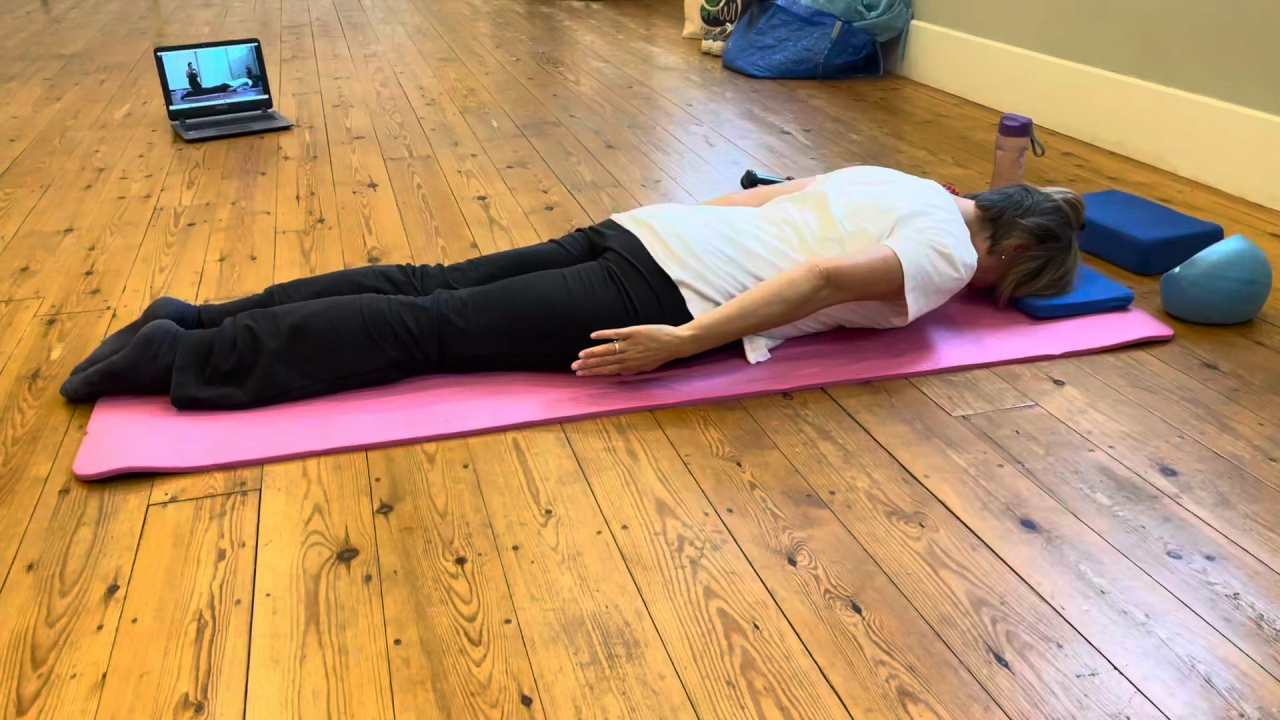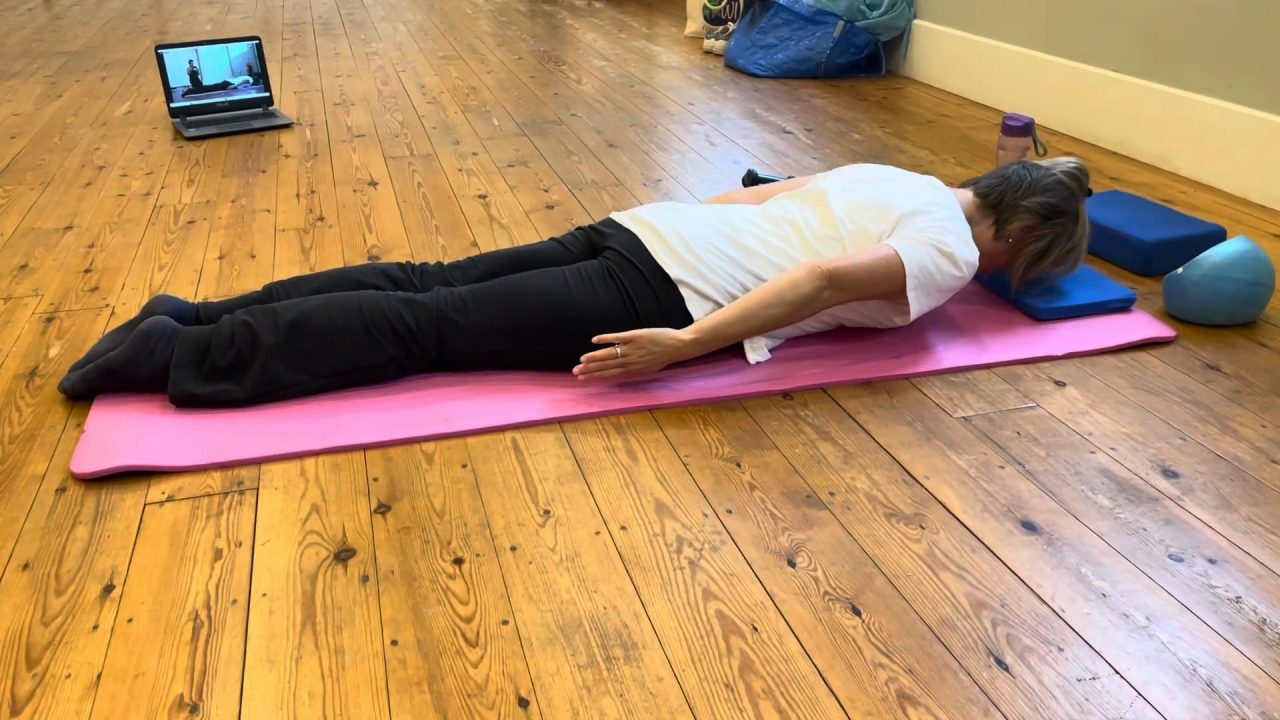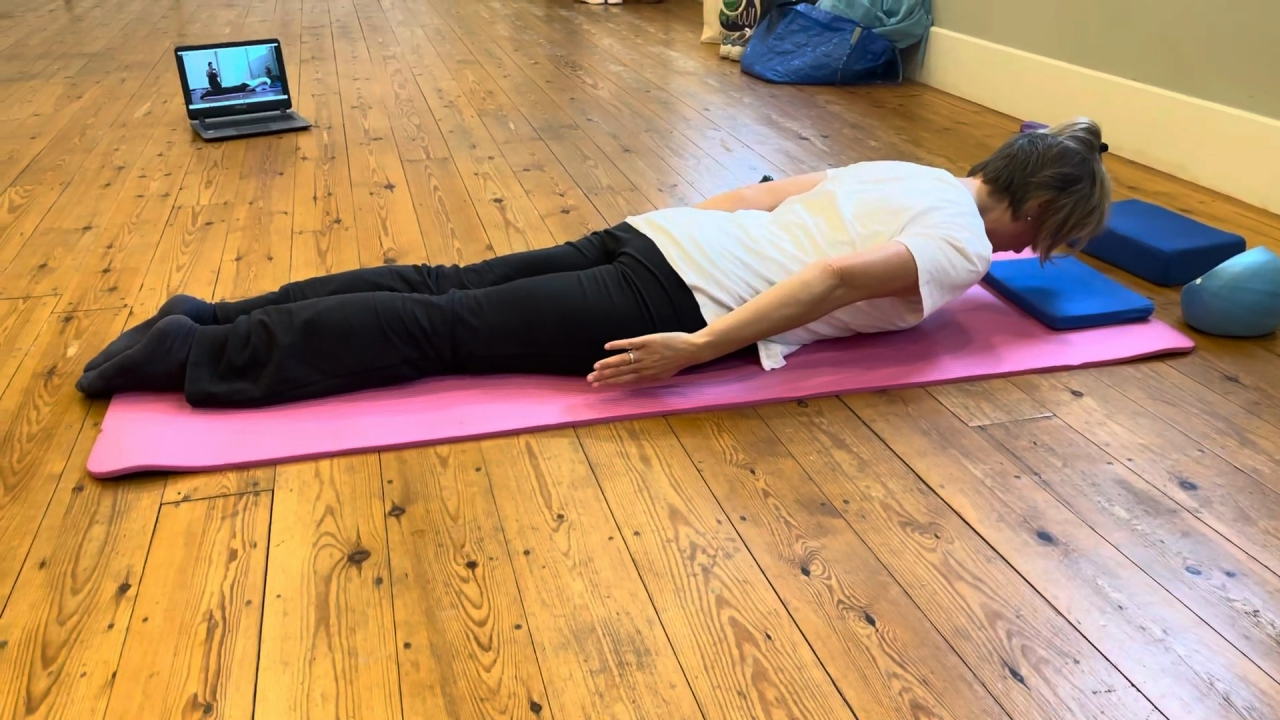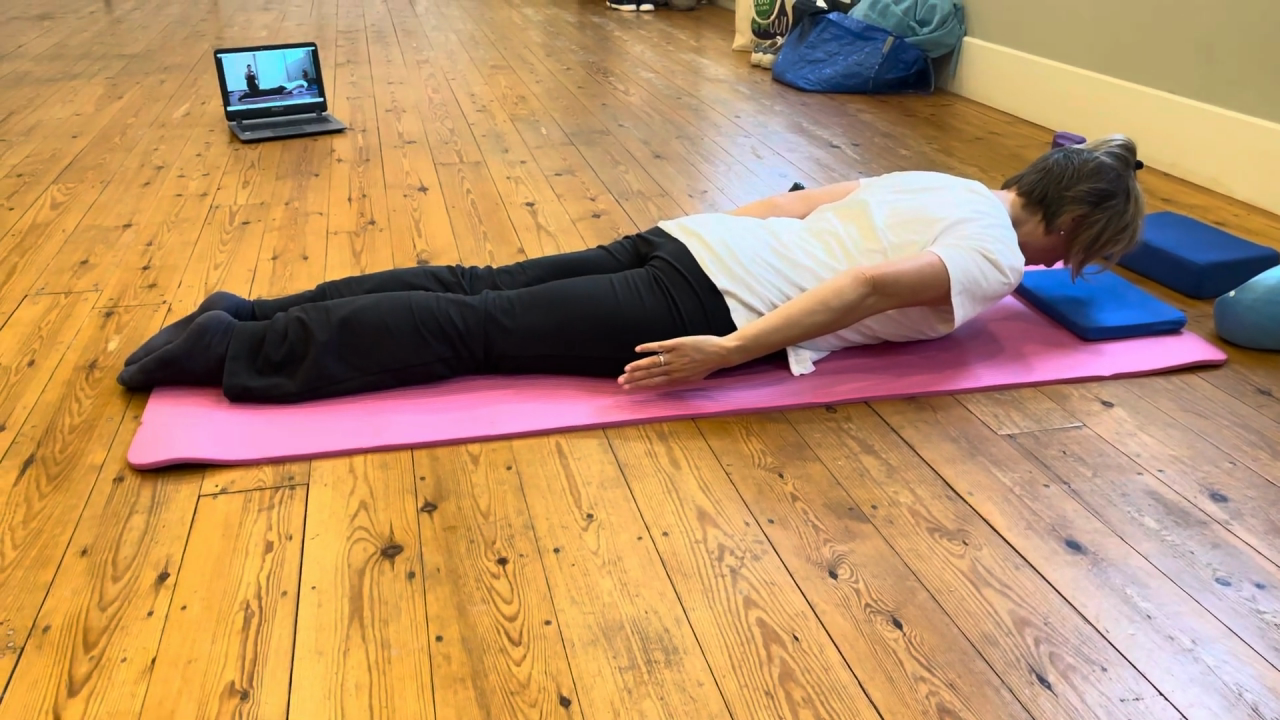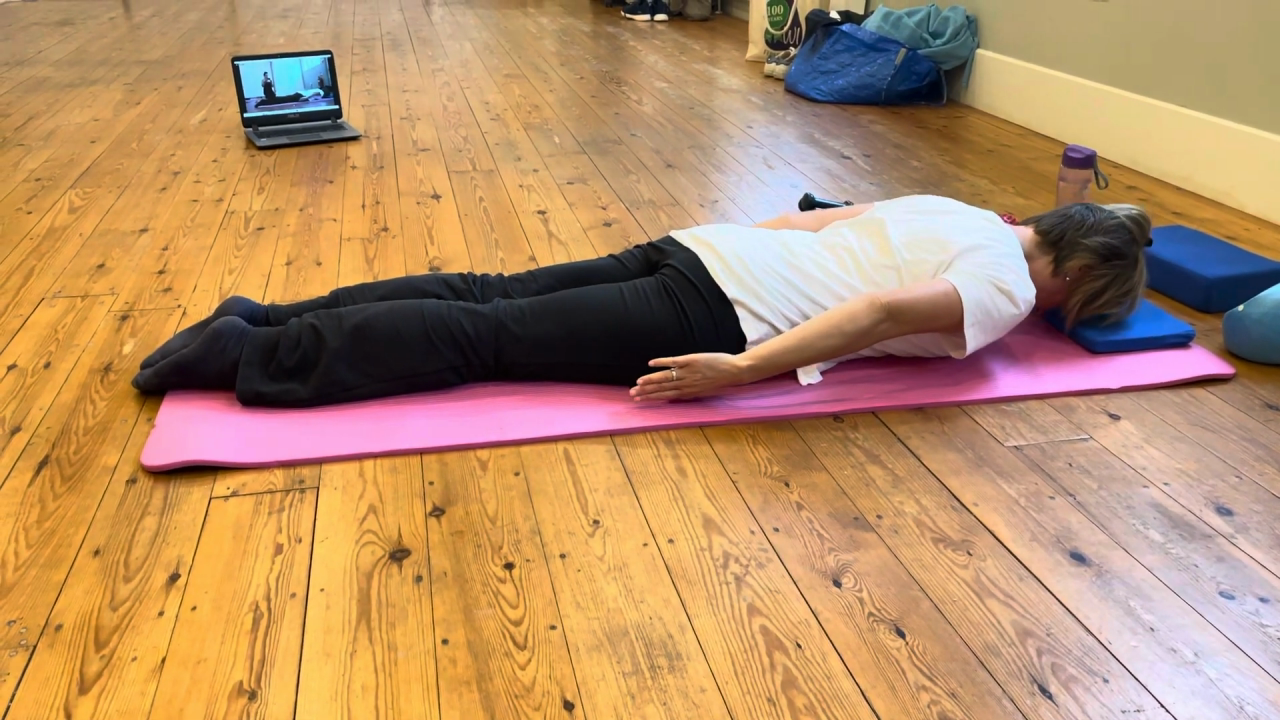
dt=1s
person 1, frame 1
left shoulder: (898, 184)
right shoulder: (946, 253)
right elbow: (826, 278)
right wrist: (682, 341)
left hip: (646, 230)
right hip: (676, 289)
left knee: (432, 289)
right knee: (435, 332)
left ankle: (191, 320)
right ankle: (181, 359)
person 1, frame 2
left shoulder: (896, 178)
right shoulder: (950, 249)
right elbow: (828, 279)
right wrist: (685, 343)
left hip: (648, 229)
right hip: (670, 293)
left knee: (433, 288)
right knee: (432, 331)
left ankle: (190, 316)
right ankle: (179, 357)
person 1, frame 3
left shoulder: (907, 173)
right shoulder: (962, 244)
right elbow: (843, 276)
right wrist: (697, 346)
left hip: (658, 235)
right hip: (685, 299)
left knee: (443, 291)
right knee: (447, 331)
left ankle: (207, 317)
right ankle: (196, 355)
person 1, frame 4
left shoulder: (943, 186)
right shoulder: (995, 256)
right elbow: (875, 285)
right wrist: (727, 351)
left hip: (691, 240)
right hip: (717, 301)
left knee: (479, 293)
right knee: (479, 331)
left ankle: (247, 313)
right ankle: (236, 352)
person 1, frame 5
left shoulder: (953, 211)
right shoulder: (1006, 286)
right elbow: (887, 310)
right wrist: (742, 368)
left hip: (703, 250)
right hip: (719, 313)
left knee: (487, 299)
right knee: (489, 339)
left ankle: (261, 320)
right ankle: (247, 355)
